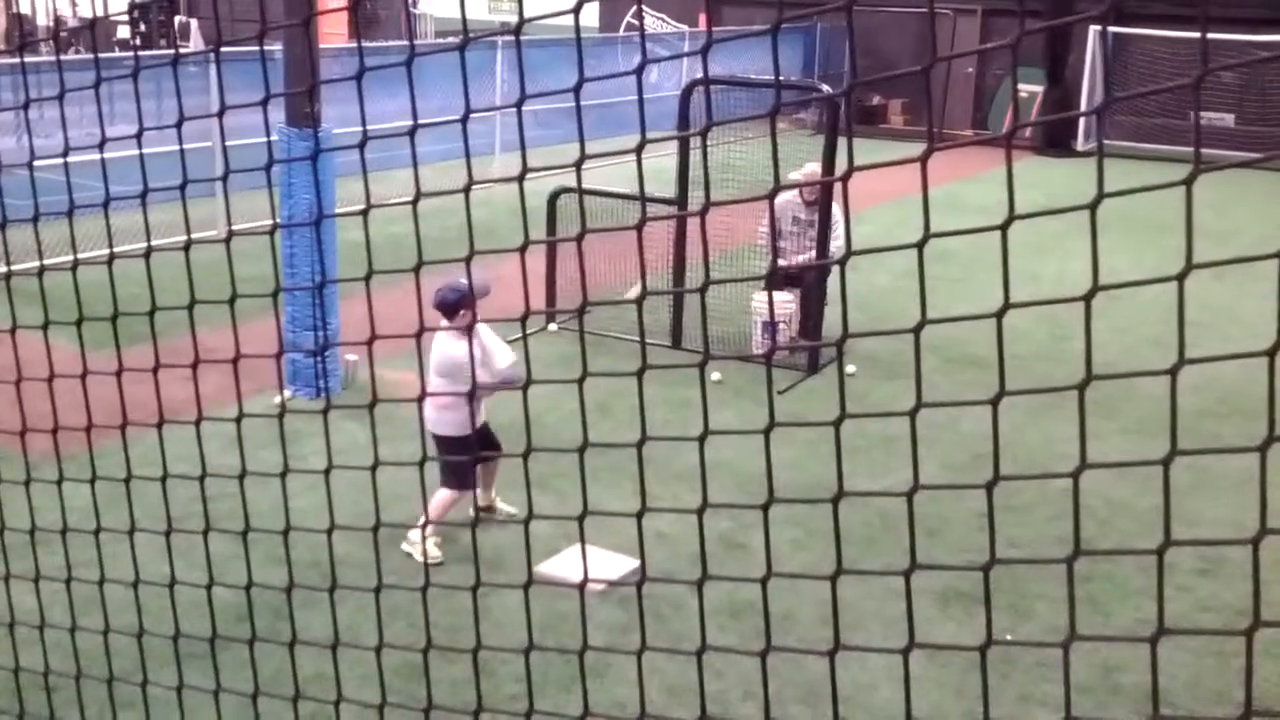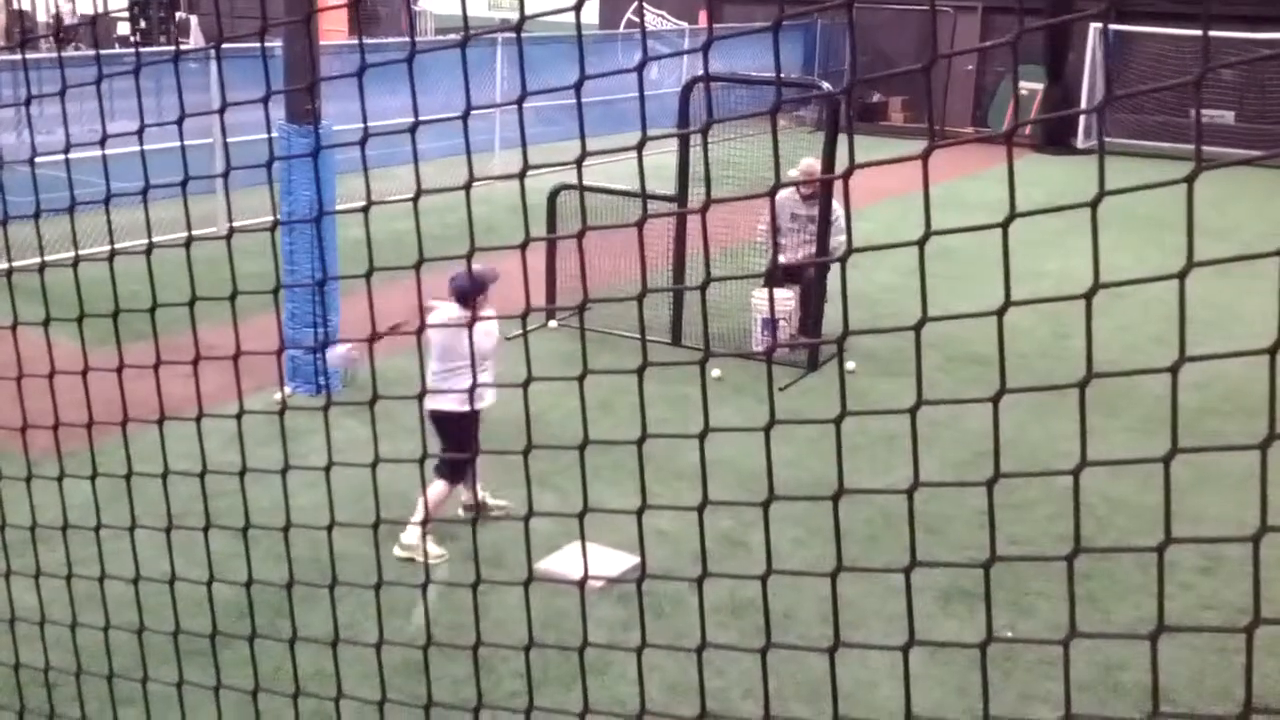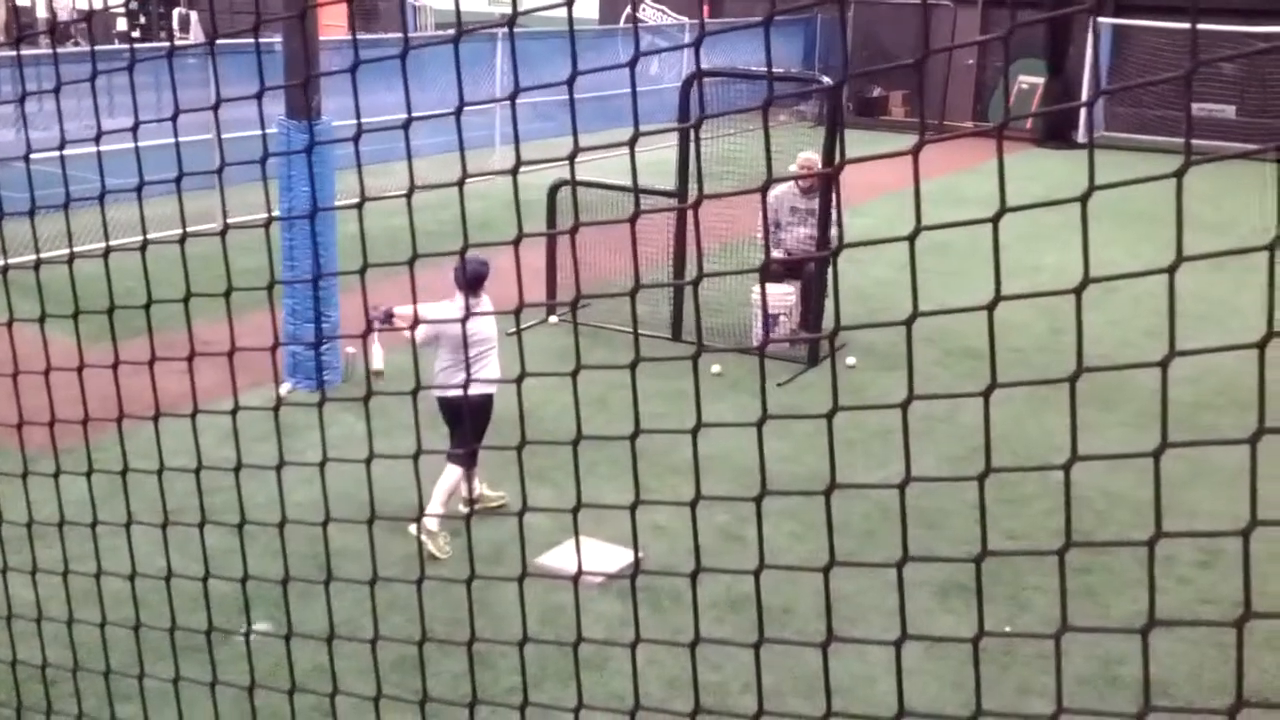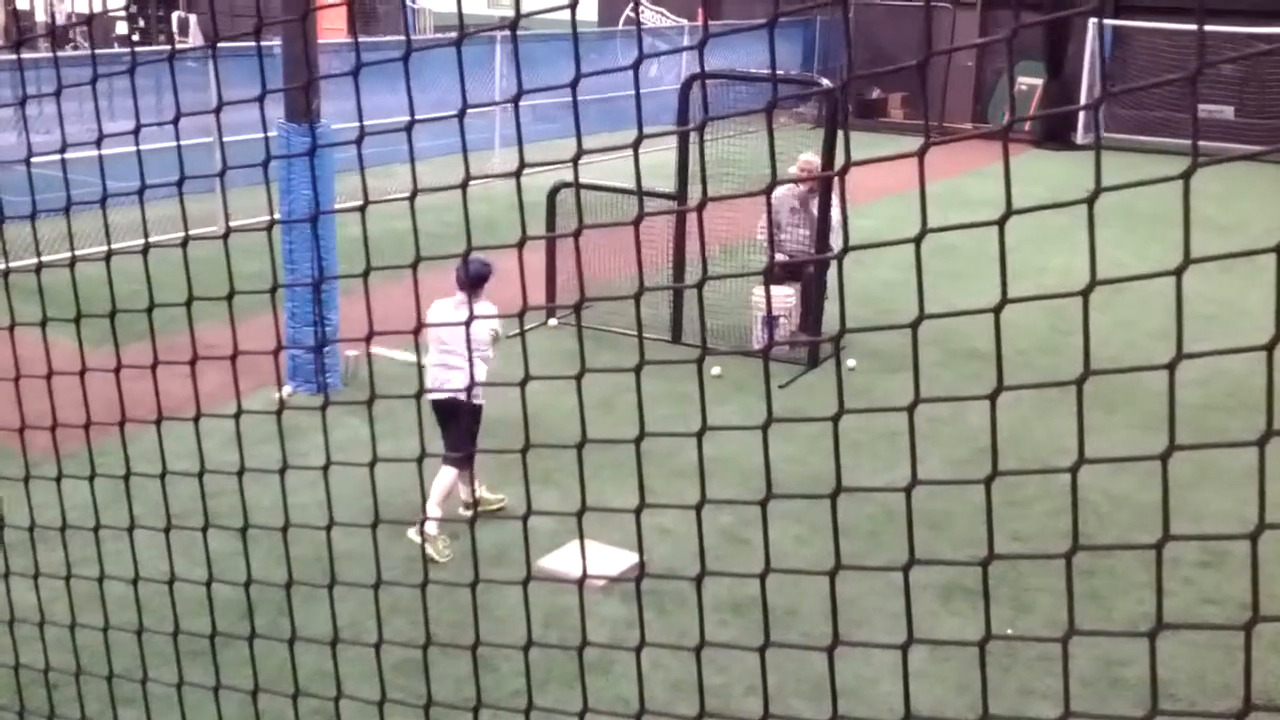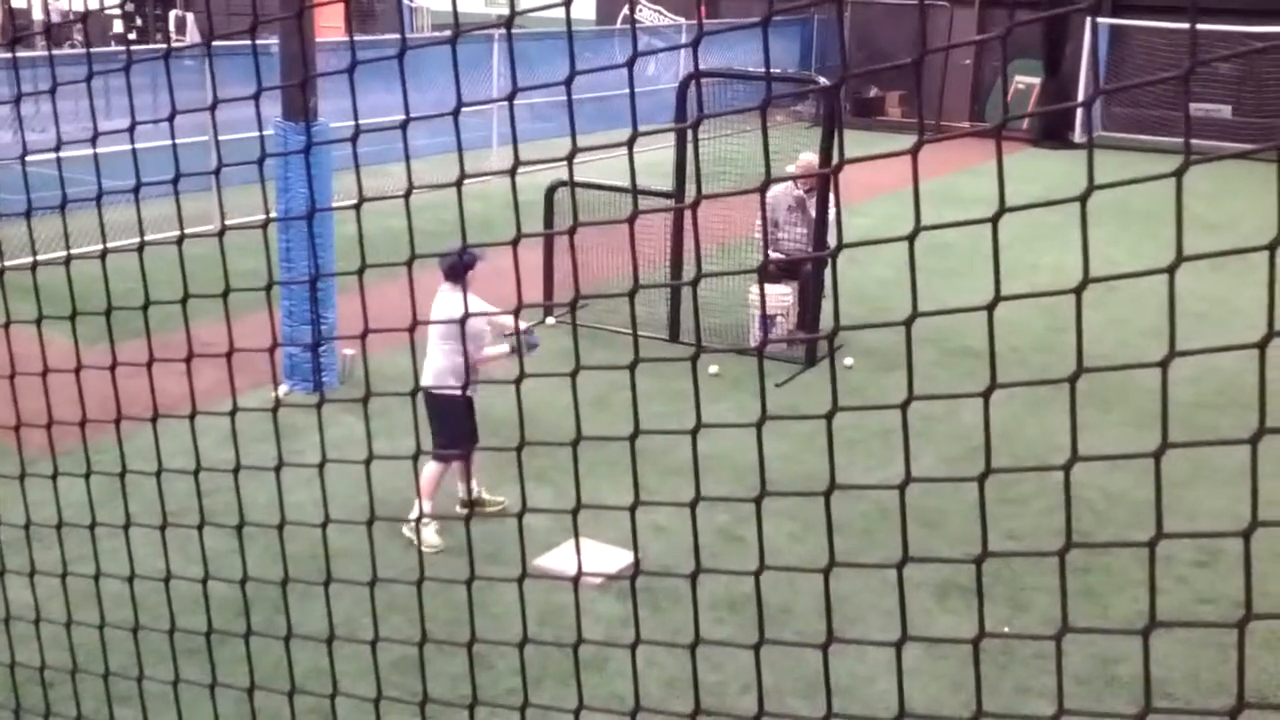
dt=0.3s
person 1, frame 1
left shoulder: (473, 328)
right shoulder: (456, 351)
left elbow: (502, 354)
right elbow: (486, 382)
left wrist: (506, 372)
right wrist: (507, 378)
left hip: (470, 413)
right hip: (450, 422)
left knee: (490, 455)
right knee: (458, 484)
left ankle: (485, 502)
right ankle: (420, 534)
person 1, frame 2
left shoulder: (438, 319)
right shoulder: (489, 322)
left hip: (435, 401)
right hip: (462, 406)
left knee: (466, 453)
right knee: (450, 471)
left ankle: (473, 499)
right ankle: (413, 535)
person 1, frame 3
left shoulder: (442, 316)
right shoulder: (485, 304)
left elbow: (418, 337)
right elbow: (434, 310)
left wrist: (390, 316)
right wrist: (393, 313)
left hip: (446, 392)
right hip: (479, 393)
left knee: (465, 445)
right knee: (461, 456)
left ankle: (472, 492)
right ankle: (430, 520)
person 1, frame 4
left shoulder: (436, 308)
right shoulder: (490, 314)
left hip: (437, 388)
right hip: (465, 392)
left knee: (463, 447)
right knee: (455, 457)
left ankle: (471, 494)
right ankle: (429, 523)
person 1, frame 5
left shoulder: (448, 296)
right shoulder: (463, 308)
left elbow: (493, 315)
right elbow: (477, 357)
left wrist: (521, 327)
right wrist: (513, 348)
left hip: (448, 383)
right hip: (447, 387)
left knee: (465, 443)
right knee: (445, 452)
left ankle: (469, 495)
right ankle: (419, 518)
person 2, frame 1
left shoulder: (830, 209)
right shoulder: (783, 202)
left elbow: (835, 245)
right elbow: (766, 233)
left wrist: (805, 258)
right wrist: (776, 258)
left hip: (814, 265)
right hip: (784, 263)
left knee: (813, 283)
right knee: (772, 280)
left ankle: (809, 337)
person 2, frame 2
left shoulder: (830, 205)
right shoulder: (781, 198)
left elbow: (837, 242)
right elbow: (765, 230)
left wrist: (808, 253)
right wrist: (776, 253)
left hip: (814, 260)
right hip: (784, 259)
left knee: (813, 279)
right knee: (772, 276)
left ankle: (809, 333)
person 2, frame 3
left shoulder: (828, 199)
right shoulder: (779, 193)
left elbow: (834, 235)
right elbow: (765, 226)
left wrist: (810, 234)
right wrist: (772, 249)
left hip: (813, 255)
right hip: (784, 253)
left knee: (812, 273)
right knee: (770, 270)
left ankle: (808, 327)
person 2, frame 4
left shoulder: (828, 199)
right shoulder: (780, 194)
right elbow: (766, 227)
left wrist: (806, 207)
right wrist: (773, 252)
left hip: (813, 257)
right hip: (784, 256)
left knee: (813, 275)
right knee: (772, 272)
left ankle: (808, 329)
person 2, frame 5
left shoulder: (826, 199)
right shoulder: (777, 193)
right elbow: (763, 226)
left wrist: (804, 208)
right wrist: (769, 251)
left hip: (809, 256)
right hip: (780, 254)
left knee: (810, 273)
right knee: (768, 271)
left ankle: (805, 327)
